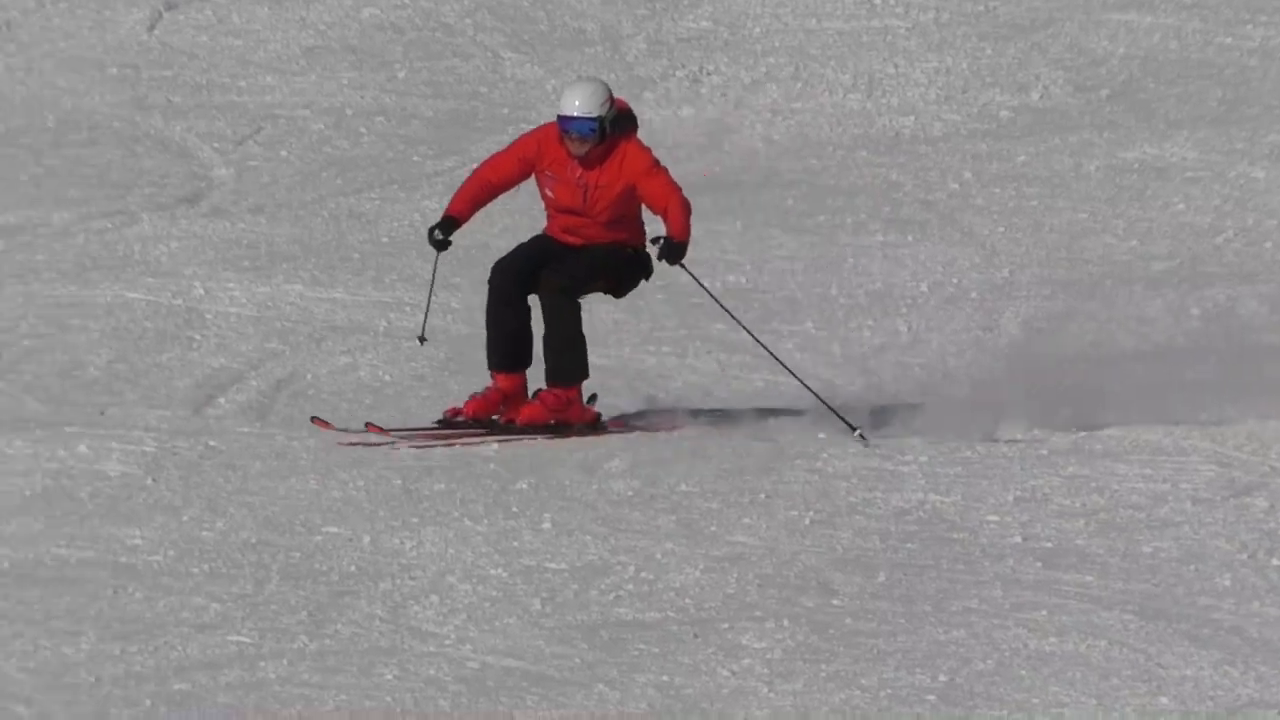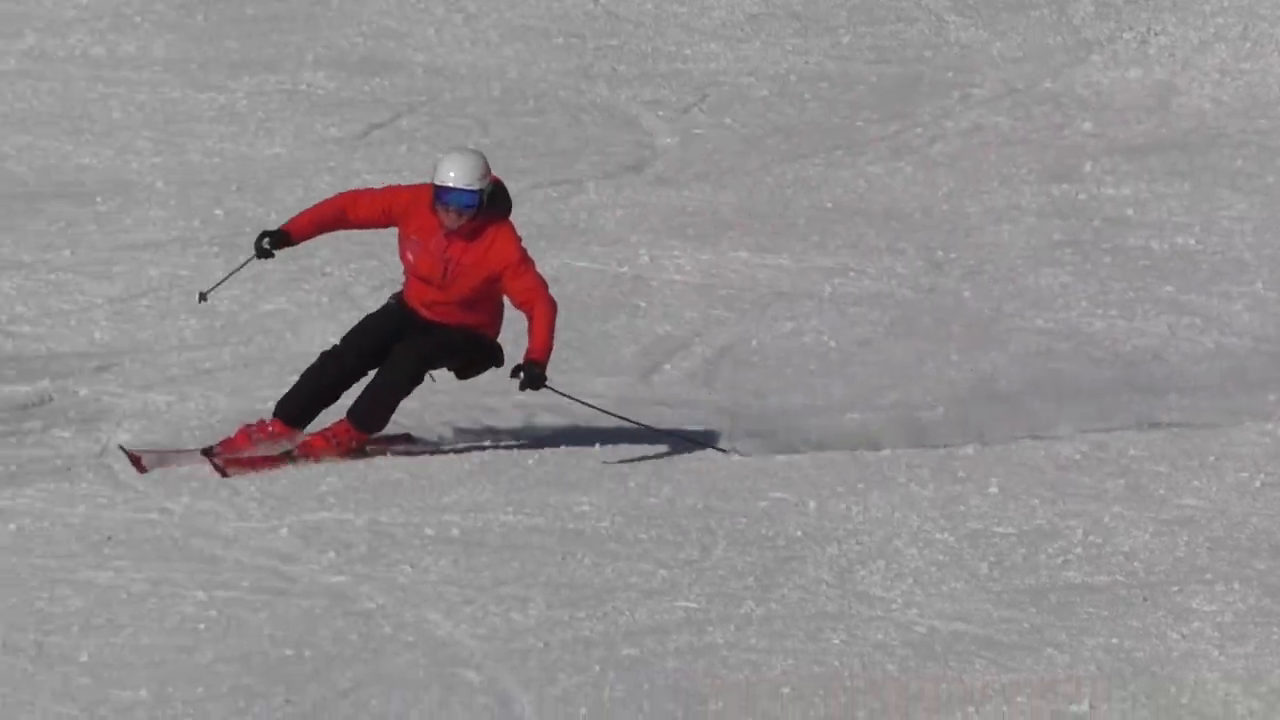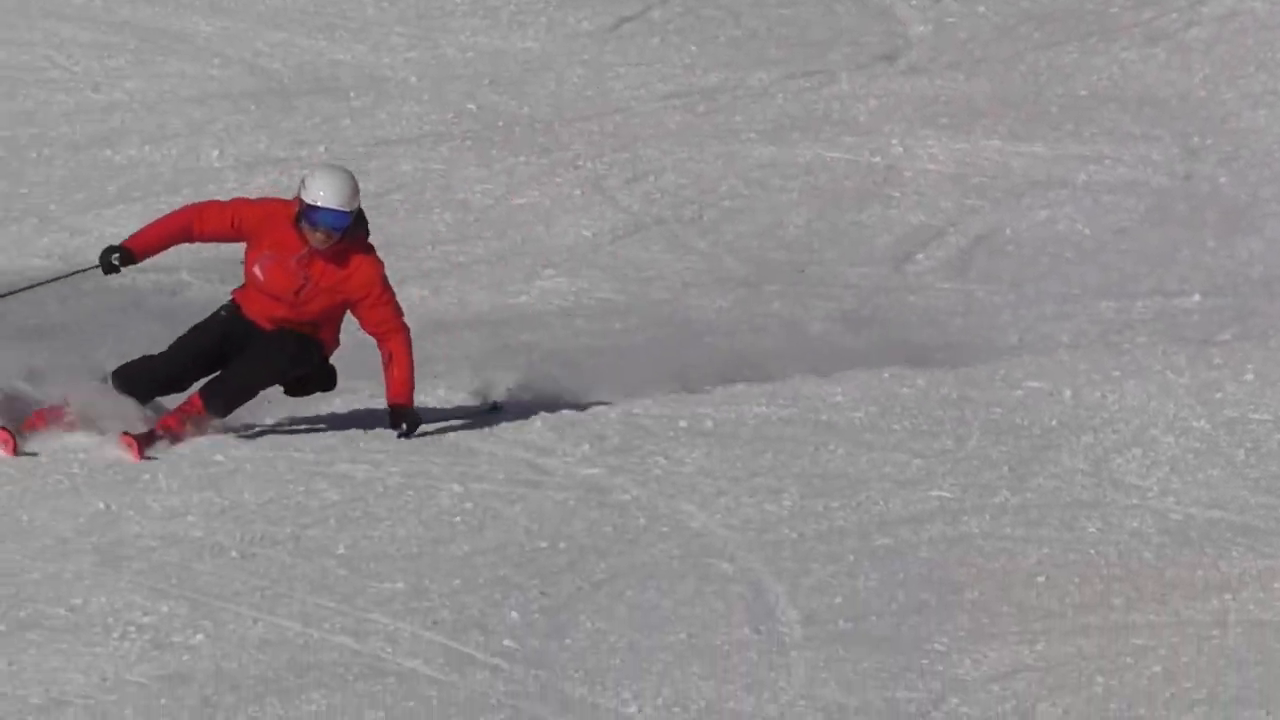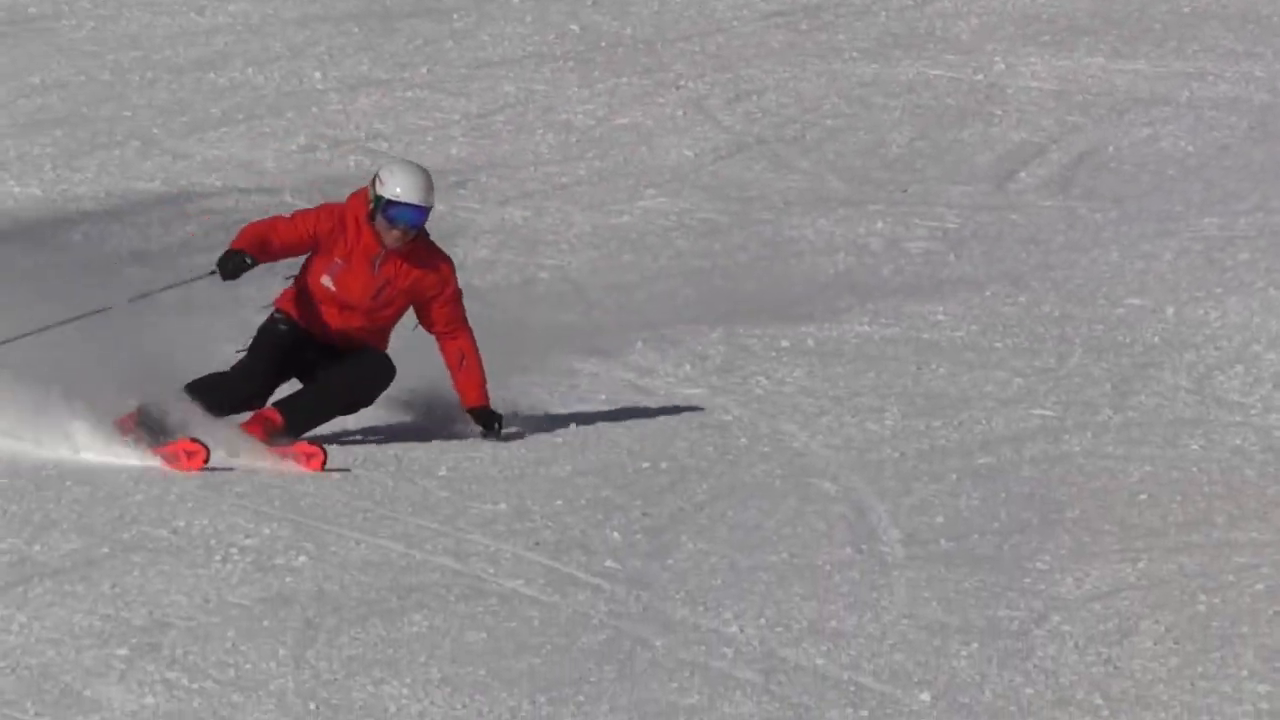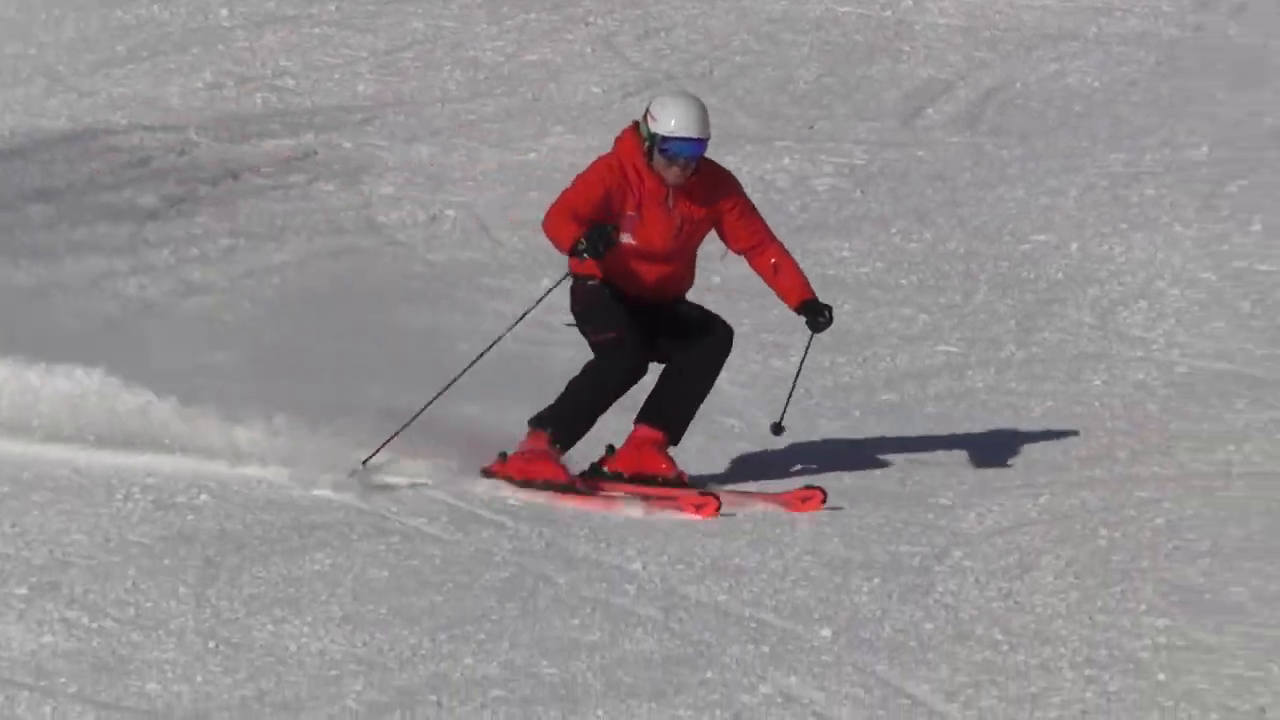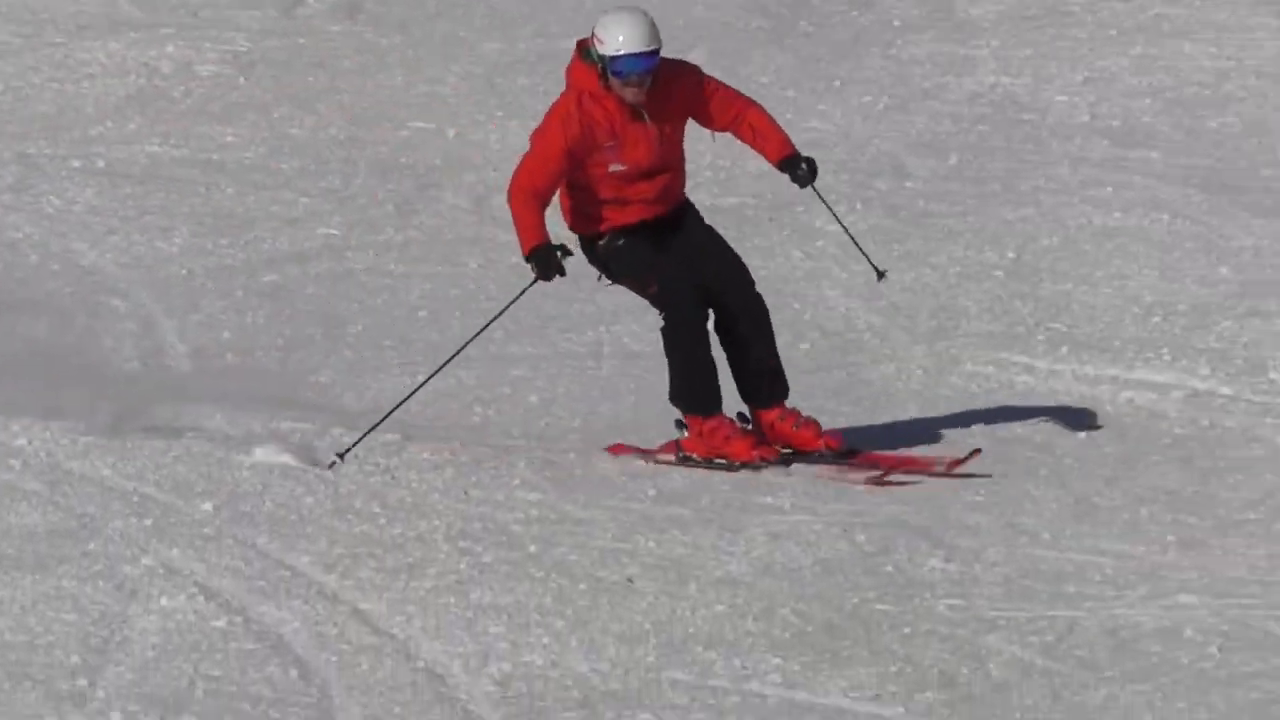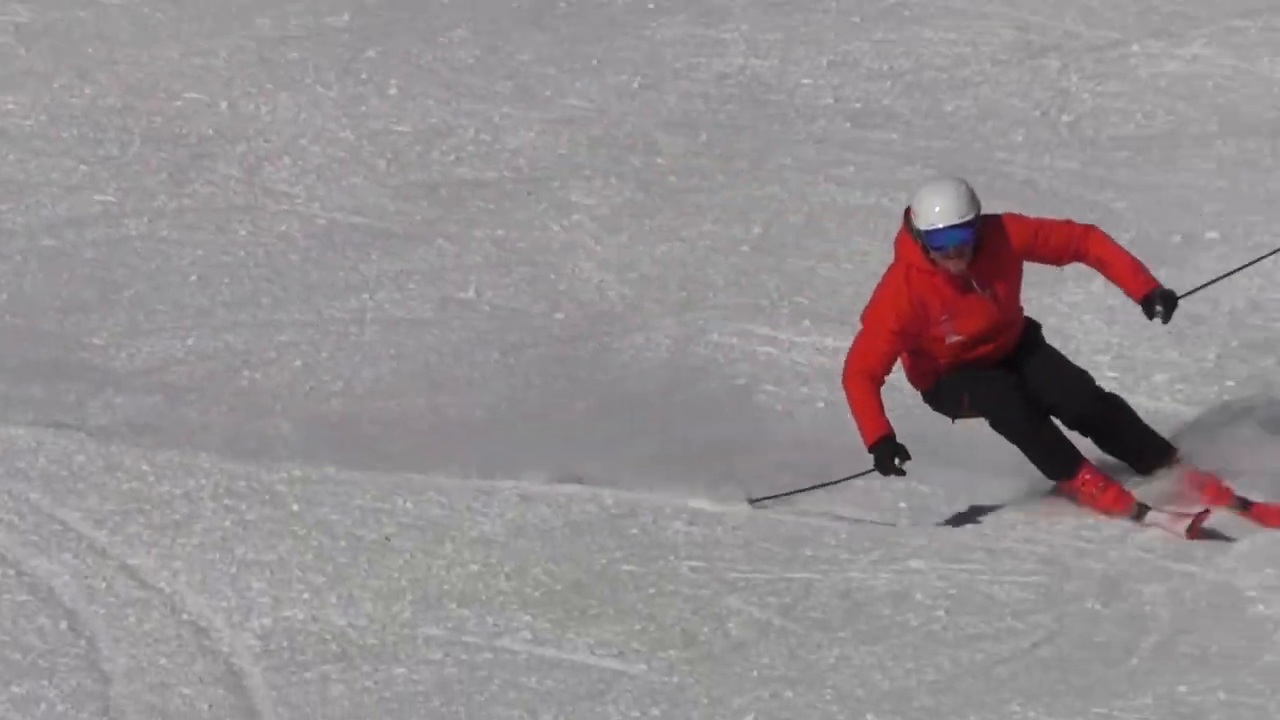
dt=0.3s
person 1, frame 1
left shoulder: (630, 155)
right shoulder: (545, 140)
left elbow: (673, 201)
right elbow: (491, 173)
left wrist: (677, 238)
right wrist: (451, 218)
left hip: (612, 251)
right hip: (559, 242)
left knee: (554, 285)
right knee: (506, 276)
left ankle: (562, 397)
right ankle: (506, 388)
person 1, frame 2
left shoulder: (501, 244)
right shoulder: (415, 203)
left elbow: (539, 302)
right elbow: (351, 205)
left wrist: (536, 360)
right wrist: (287, 234)
left hip: (465, 333)
right hip: (413, 309)
left knee: (411, 355)
right knee: (345, 358)
left ankle: (349, 431)
right ankle: (275, 427)
person 1, frame 3
left shoulder: (360, 267)
right shoulder: (270, 216)
left elbow: (393, 332)
right elbow: (199, 218)
left wrist: (400, 403)
right wrist: (131, 249)
left hip: (299, 343)
right hip: (246, 318)
left knee: (281, 354)
right knee: (176, 363)
left ankle: (191, 415)
person 1, frame 4
left shoulder: (431, 269)
right shoulder: (335, 221)
left elbow: (452, 333)
right elbow: (263, 234)
left wrist: (477, 403)
right wrist: (238, 253)
left hip: (348, 353)
right hip: (293, 327)
left knee: (378, 371)
right knee: (252, 380)
left ankle: (267, 426)
person 1, frame 5
left shoulder: (716, 188)
right shoulder: (615, 170)
left elbow: (759, 244)
right elbow: (560, 216)
left wrist: (804, 300)
right wrist: (578, 243)
left hip: (663, 306)
right hip: (604, 291)
left knee: (716, 338)
right knee: (625, 358)
left ankle: (643, 449)
right ankle: (538, 446)
person 1, frame 6
left shoulder: (675, 82)
right shoulder: (571, 115)
left elbow: (736, 109)
right elbow: (528, 186)
left wrist: (785, 154)
right wrist: (536, 247)
left hip: (669, 218)
right hip: (610, 234)
left knee: (739, 292)
right knee: (684, 296)
left ankle: (773, 416)
right ankle: (708, 427)
person 1, frame 7
left shoulder: (1004, 234)
right shoulder: (901, 288)
left elbow: (1083, 239)
right elbow: (861, 370)
left wrist: (1145, 288)
right wrist: (878, 439)
left hip: (1013, 349)
right hip: (950, 378)
left knee: (1088, 401)
right knee: (1005, 399)
left ankle: (1179, 474)
right ankle: (1080, 480)
